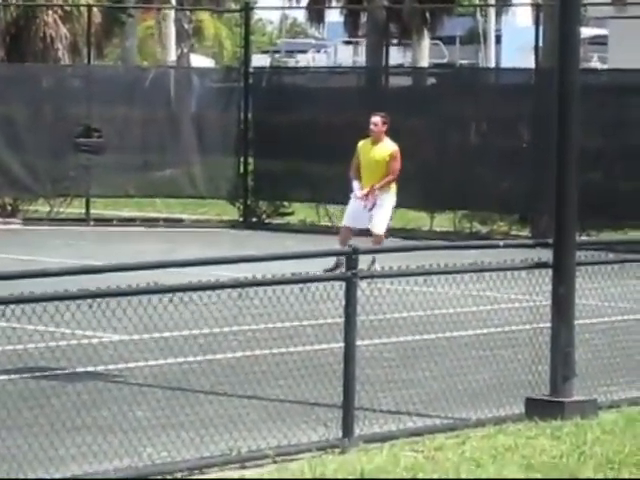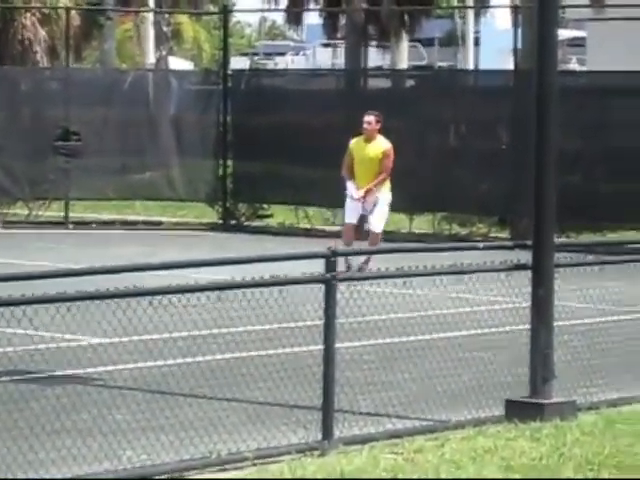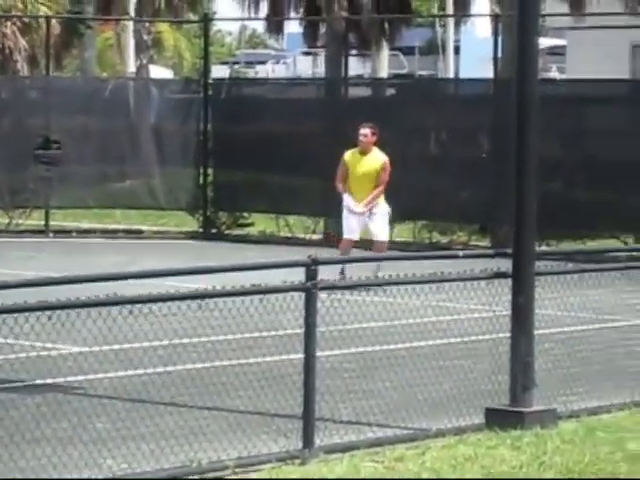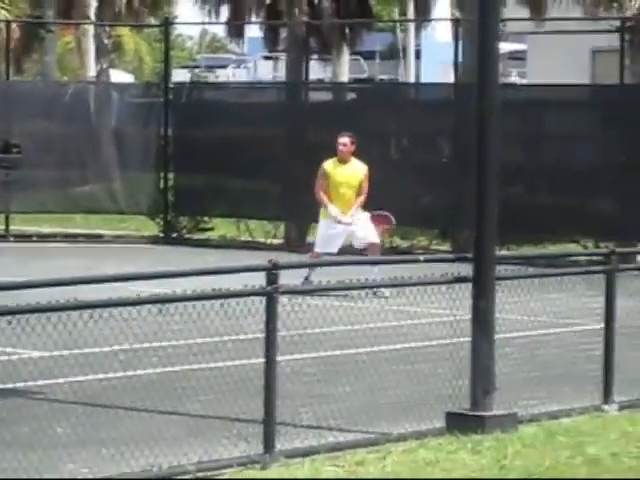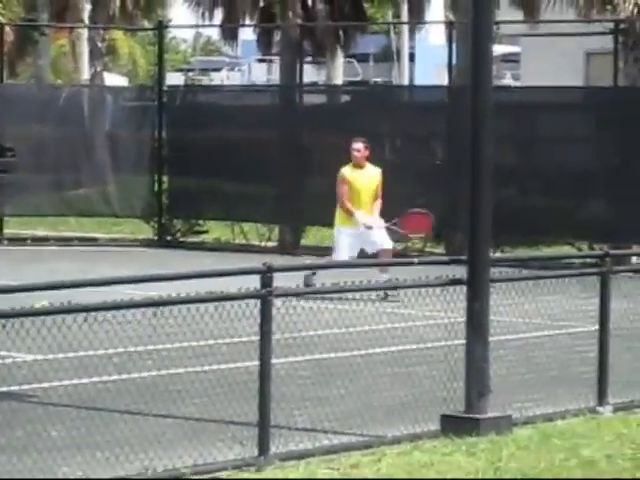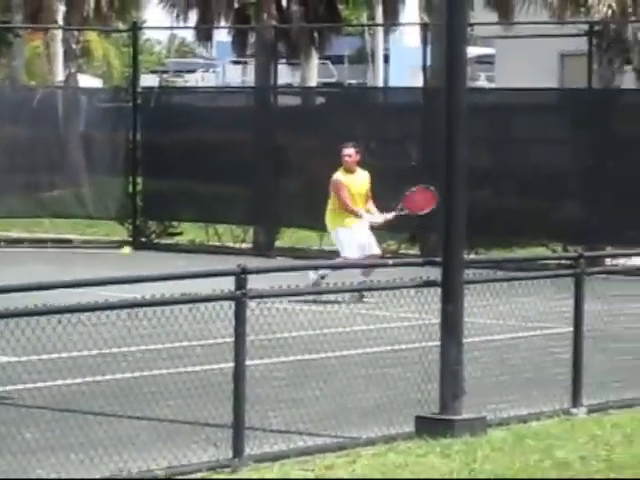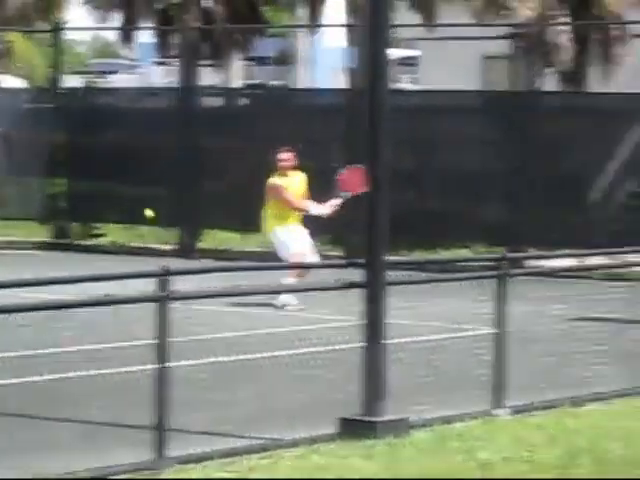
dt=0.1s
person 1, frame 1
left shoulder: (392, 150)
right shoulder: (361, 145)
left elbow: (392, 176)
right elbow: (354, 169)
left wrist: (372, 190)
right wrist: (356, 186)
left hip: (383, 194)
right hip: (359, 193)
left knee: (377, 231)
right knee: (346, 227)
left ankle: (374, 263)
right ankle: (340, 260)
person 1, frame 2
left shoulder: (386, 147)
right shoulder: (354, 143)
left elbow: (384, 174)
right elbow: (346, 168)
left wrist: (366, 189)
right wrist: (350, 185)
left hip: (378, 192)
right hip: (356, 191)
left knee: (375, 230)
right knee: (349, 225)
left ankle: (367, 261)
right ankle: (347, 262)
person 1, frame 3
left shoulder: (382, 160)
right shoulder: (348, 157)
left elbow: (381, 187)
right elbow: (339, 181)
left wrist: (364, 204)
right wrist: (347, 199)
left hip: (375, 204)
right hip: (352, 205)
left knee: (381, 241)
right knee: (349, 239)
left ankle: (377, 272)
right ankle: (343, 271)
person 1, frame 4
left shoulder: (362, 168)
right shoulder: (327, 167)
left elbow: (362, 196)
right elbow: (319, 192)
left wrist: (351, 214)
right wrist: (331, 209)
left hip: (354, 215)
right hip: (331, 216)
left knee: (374, 243)
right knee: (320, 251)
right ankle: (308, 278)
person 1, frame 5
left shoulder: (376, 172)
right shoulder: (345, 174)
left elbow: (378, 199)
right elbow: (343, 202)
left wrist: (375, 217)
right wrist: (359, 217)
left hip: (369, 220)
right hip: (347, 222)
left knee: (386, 249)
right knee: (339, 258)
right ankle: (311, 275)
person 1, frame 6
left shoulder: (365, 175)
right shoulder: (338, 179)
left elbow: (368, 200)
right elbow: (347, 206)
left wrist: (376, 214)
right wrist: (366, 217)
left hip: (360, 224)
right hip: (340, 224)
left knee: (374, 256)
right knee: (350, 257)
right ankle: (320, 274)
person 1, frame 7
left shoulder: (301, 177)
right shoulder: (274, 183)
left elbow: (303, 201)
right elbow: (294, 205)
left wrist: (322, 206)
right wrist: (316, 210)
left hip: (294, 226)
right hip: (278, 226)
left knee: (309, 262)
right knee: (298, 254)
left ankle: (286, 292)
right ankle: (285, 295)
